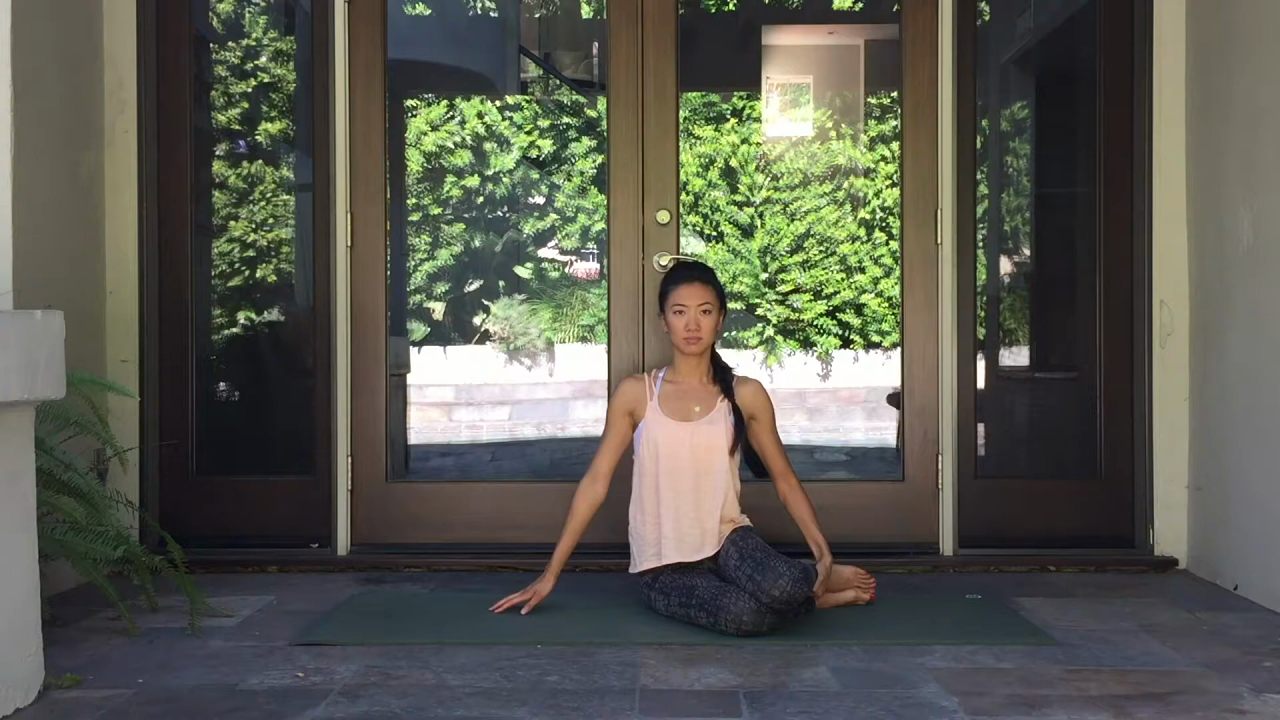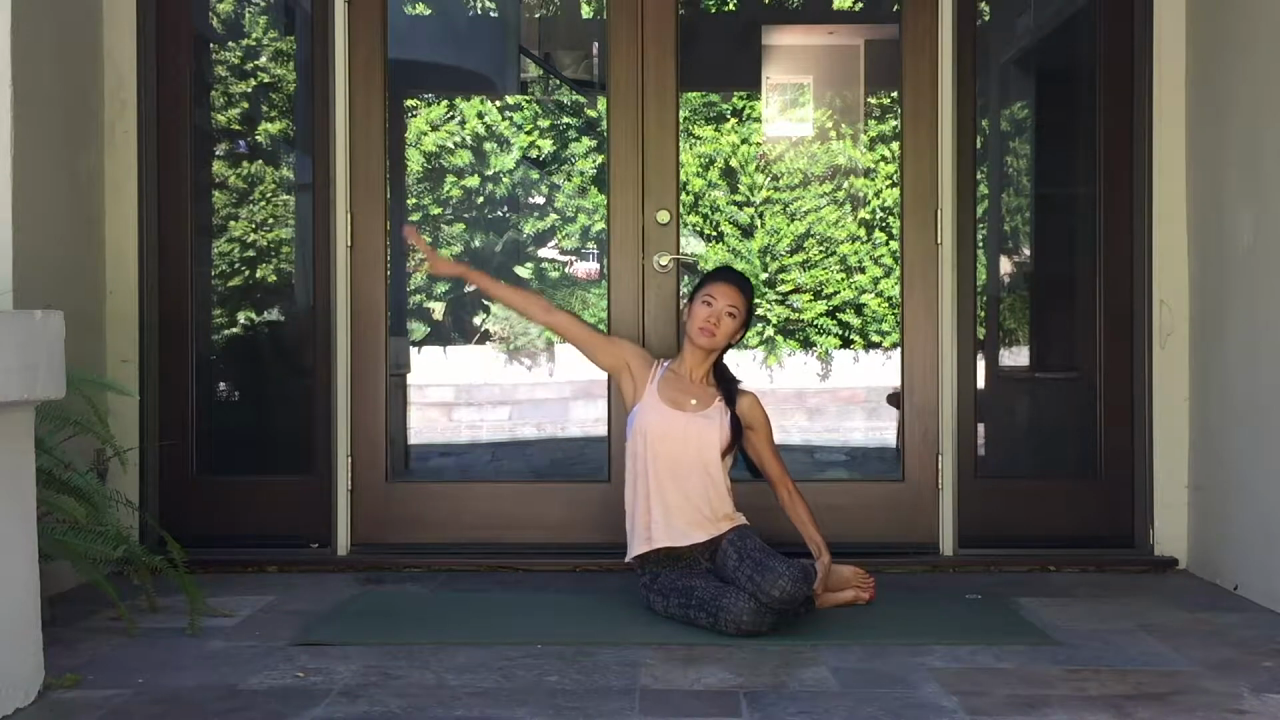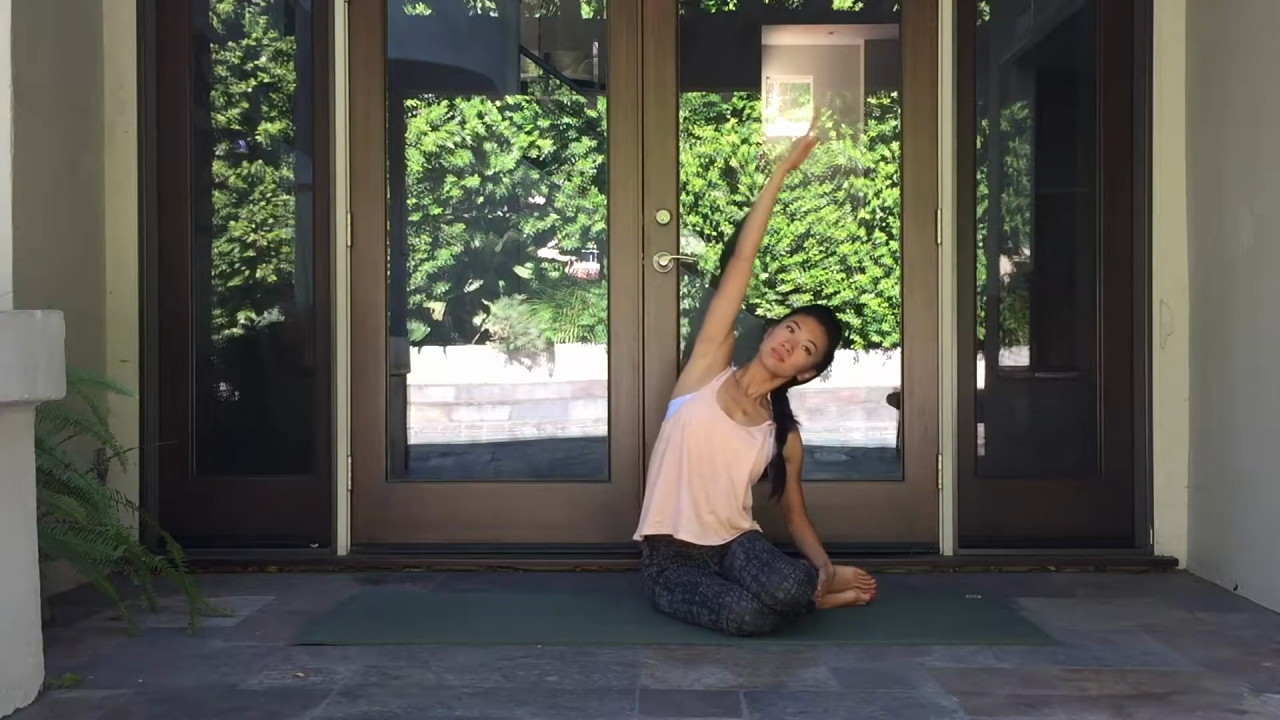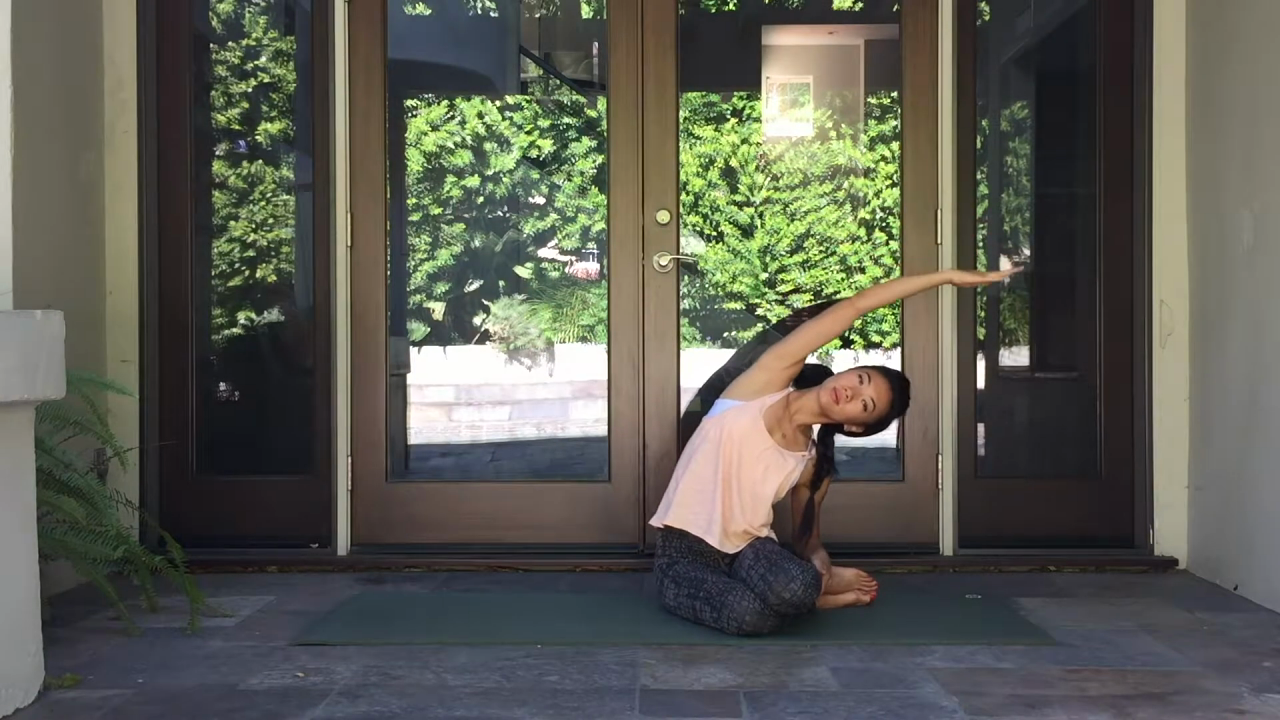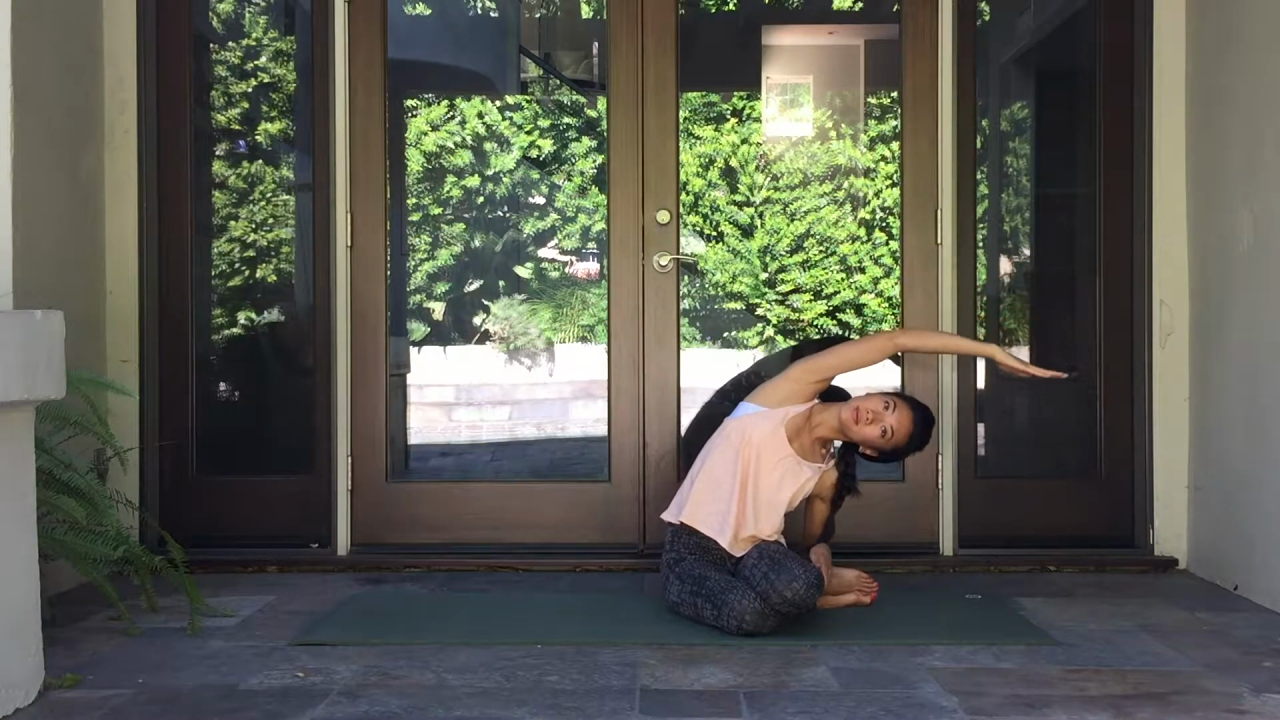
dt=1s
person 1, frame 1
left shoulder: (746, 394)
right shoulder: (635, 393)
left elbow: (784, 479)
right elbow: (595, 482)
left wrist: (823, 553)
right wrist: (551, 573)
left hip: (728, 541)
right hip: (663, 568)
left knee: (783, 587)
right knee: (745, 616)
left ankle: (819, 578)
right ankle: (816, 593)
person 1, frame 2
left shoulder: (742, 407)
right shoulder: (639, 370)
left elbow: (782, 484)
right elbow: (556, 318)
left wrist: (822, 557)
right wrist: (462, 270)
left hip: (724, 538)
right hip: (660, 559)
left knee: (783, 588)
right knee: (739, 617)
left ankle: (820, 577)
person 1, frame 3
left shoulder: (785, 438)
right shoulder: (711, 364)
left elbow: (796, 516)
right elbow: (740, 261)
left wrist: (827, 567)
right wrist: (780, 173)
left hip: (734, 543)
right hip: (671, 554)
left knee: (790, 586)
right knee: (747, 616)
left ankle: (818, 585)
right ankle: (815, 592)
person 1, frame 4
left shoulder: (812, 465)
right shoulder: (770, 379)
left elbow: (807, 538)
right elbow: (853, 307)
left wrist: (820, 565)
right wrist: (948, 276)
left hip: (747, 548)
right hip: (683, 547)
left knee: (797, 589)
right knee: (749, 616)
right ankle: (819, 592)
person 1, frame 5
right shoulder: (796, 388)
left elbow: (814, 537)
right elbow: (894, 341)
left wrist: (819, 553)
right wrist: (993, 351)
left hip: (753, 551)
right hip: (692, 548)
left knee: (797, 585)
right knee: (749, 616)
right ankle: (822, 591)
